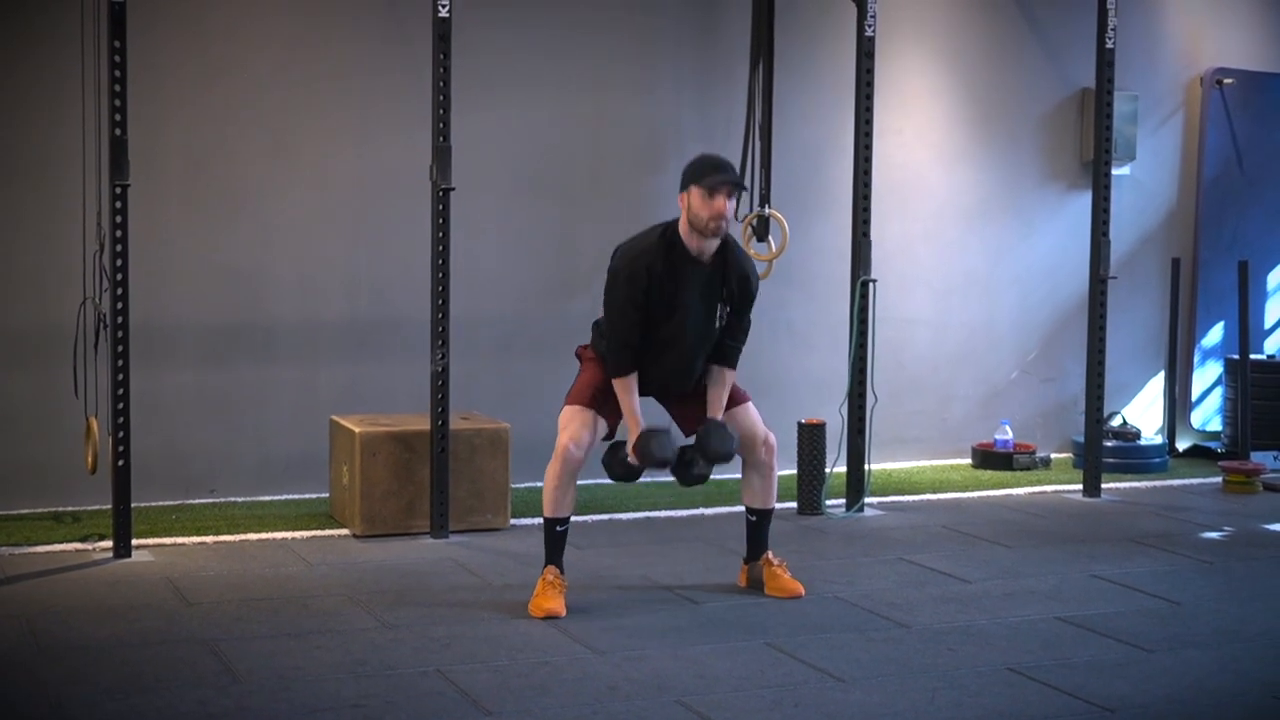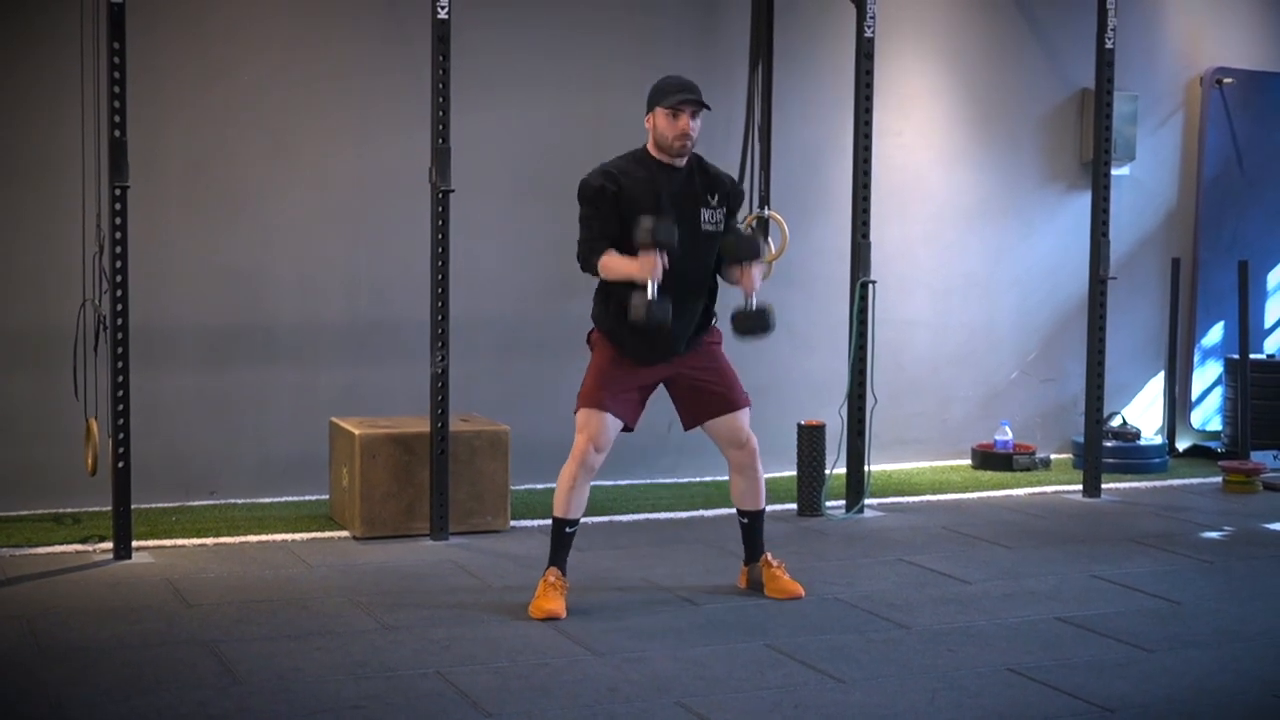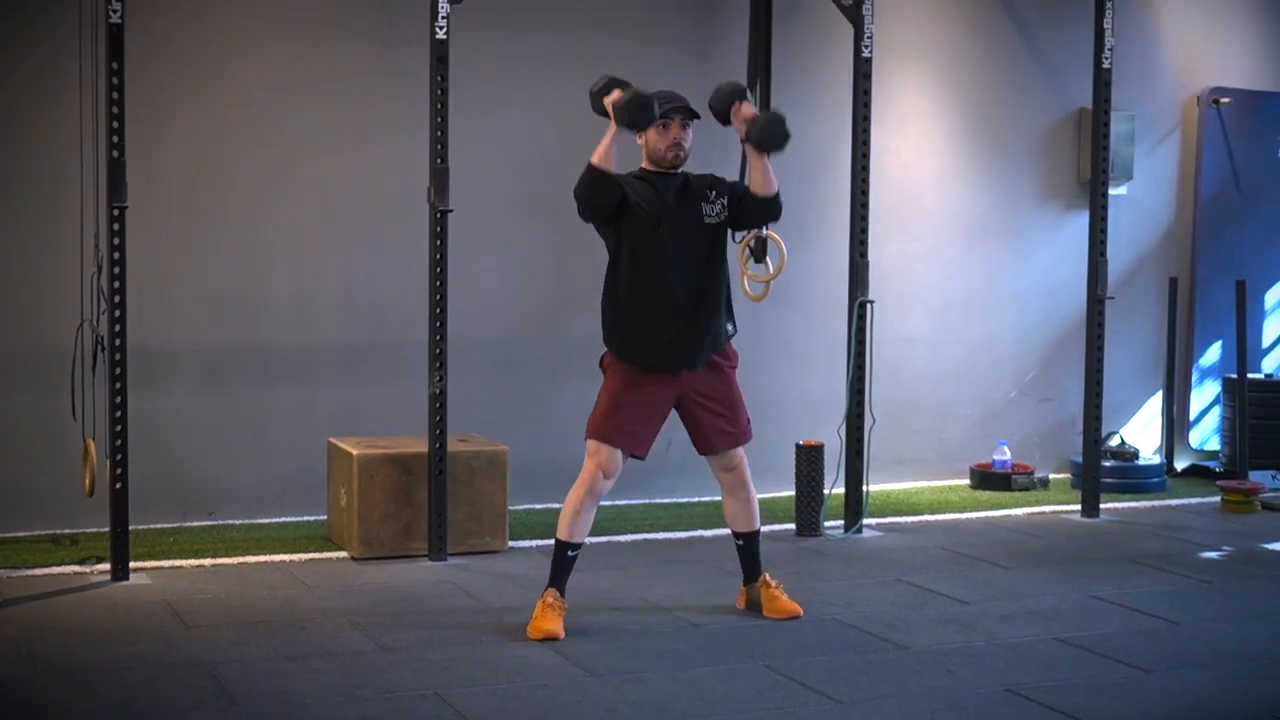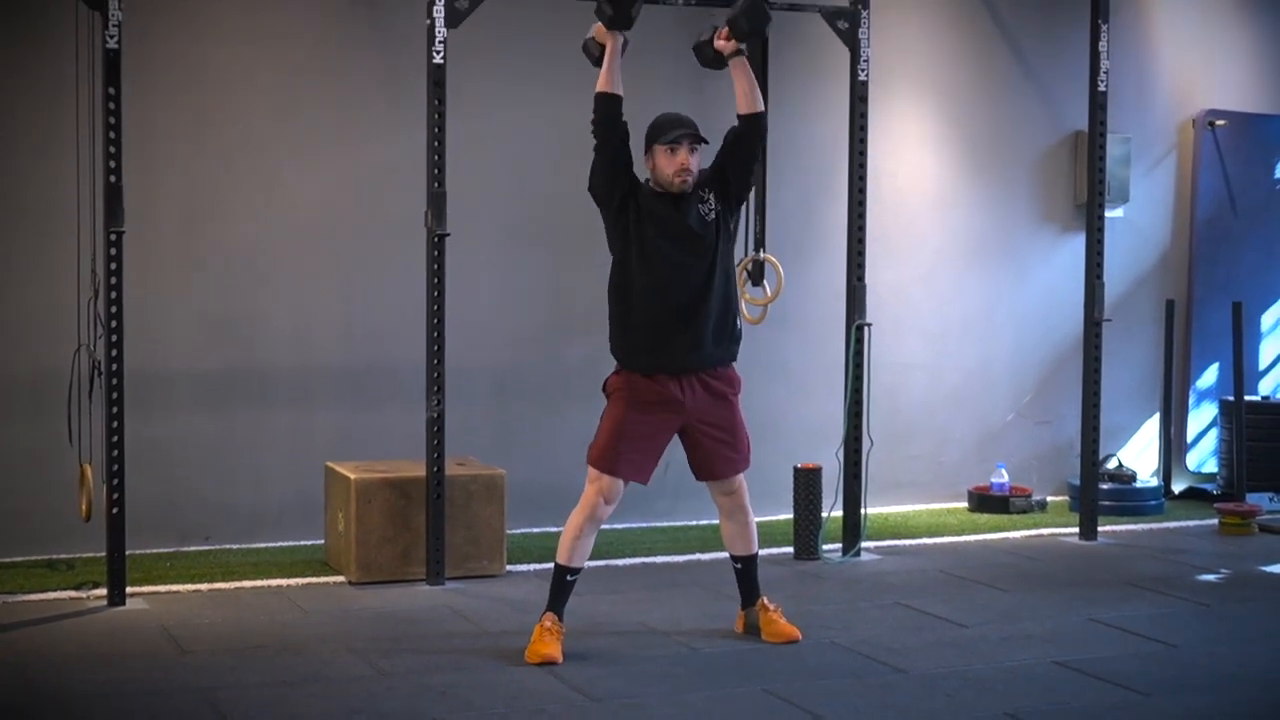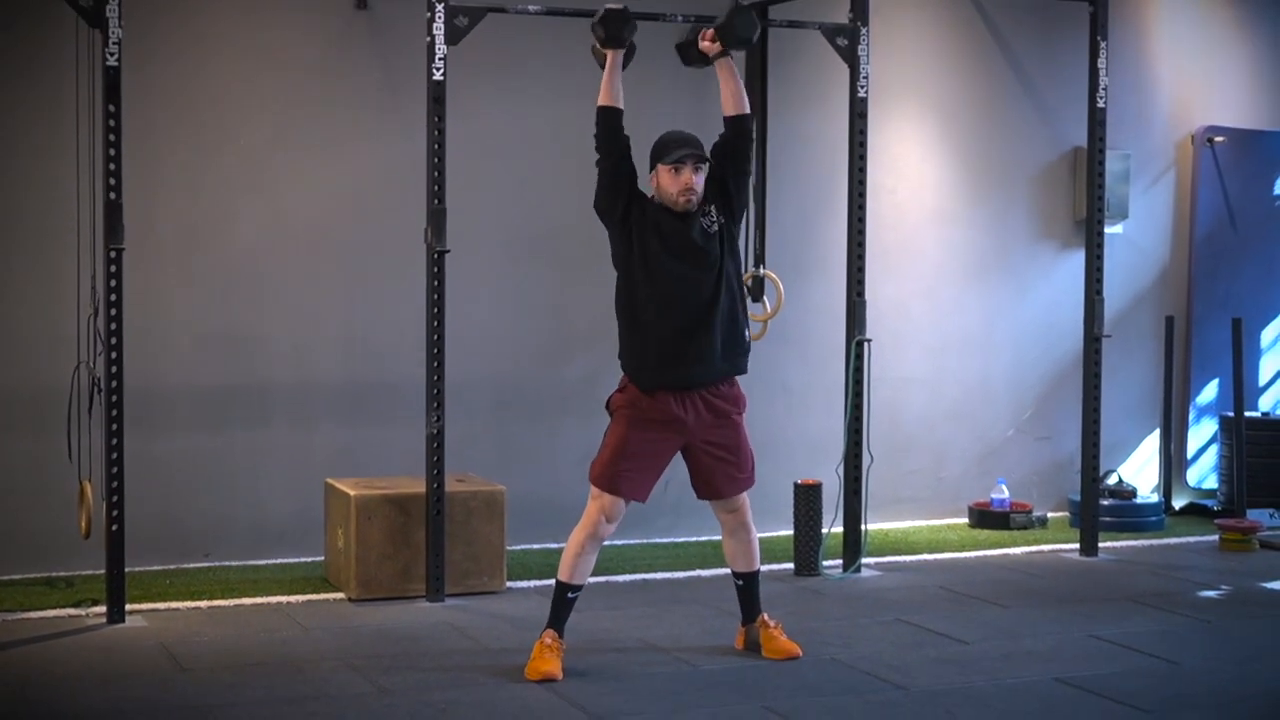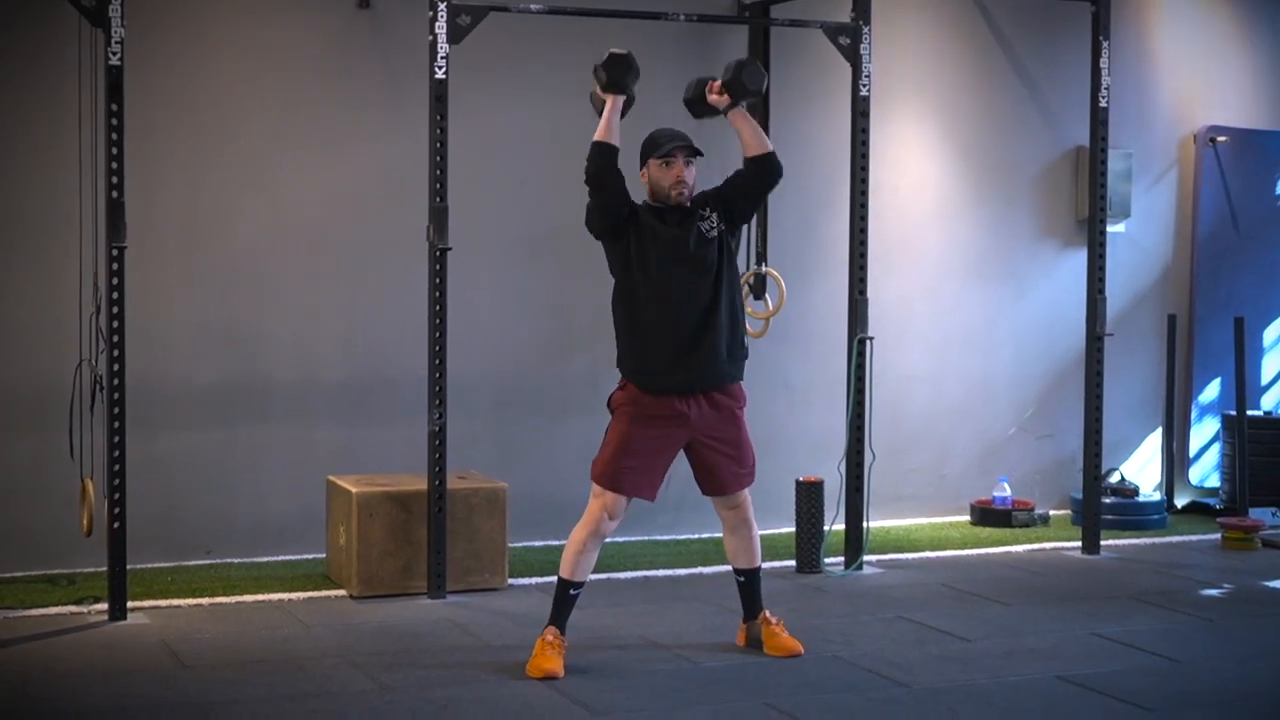
dt=0.2s
person 1, frame 1
left shoulder: (739, 268)
right shoulder: (639, 259)
left elbow: (728, 349)
right elbow: (618, 344)
left wrist: (715, 421)
right wrist: (633, 425)
left hip: (690, 367)
right hip: (619, 366)
left knee: (762, 443)
right knee: (571, 446)
left ankle: (757, 562)
right ankle: (552, 574)
person 1, frame 2
left shoulder: (720, 185)
right shoulder: (615, 179)
left elbow: (730, 257)
right elbow: (592, 256)
left wrist: (745, 273)
right wrist: (635, 267)
left hip: (693, 340)
right hip: (625, 341)
left knee: (743, 443)
right knee: (590, 446)
left ankle: (757, 565)
right ankle: (554, 575)
person 1, frame 3
left shoulder: (712, 190)
right shoulder: (623, 198)
left elbow: (767, 208)
right elbow: (588, 198)
left wrist: (754, 141)
right wrist: (613, 126)
left hip: (708, 359)
right hip: (638, 363)
left knee: (737, 472)
right knee: (597, 474)
left ankle: (756, 586)
right ankle: (552, 596)
person 1, frame 4
left shoulder: (719, 198)
right shoulder: (626, 203)
left elbow: (750, 133)
right elbow: (608, 133)
left wrist: (737, 60)
right wrist: (611, 50)
left hip: (712, 381)
right hip: (643, 383)
left knee: (734, 497)
right knee: (599, 499)
left ankle: (754, 609)
right ankle: (551, 620)
person 1, frame 5
left shoulder: (721, 211)
right shoulder: (630, 218)
left elbow: (739, 135)
right elbow: (610, 143)
left wrist: (722, 60)
right wrist: (613, 60)
left hip: (716, 398)
right hip: (647, 400)
left knee: (736, 512)
right knee: (601, 517)
left ankle: (754, 624)
right ankle: (552, 635)
person 1, frame 6
left shoulder: (714, 213)
right shoulder: (626, 222)
left elbow: (767, 170)
right elbow: (600, 178)
left wrist: (733, 109)
right wrist: (612, 107)
left hip: (718, 397)
right hip: (648, 400)
left knee: (738, 510)
right knee: (603, 513)
left ankle: (755, 621)
right ankle: (554, 632)
